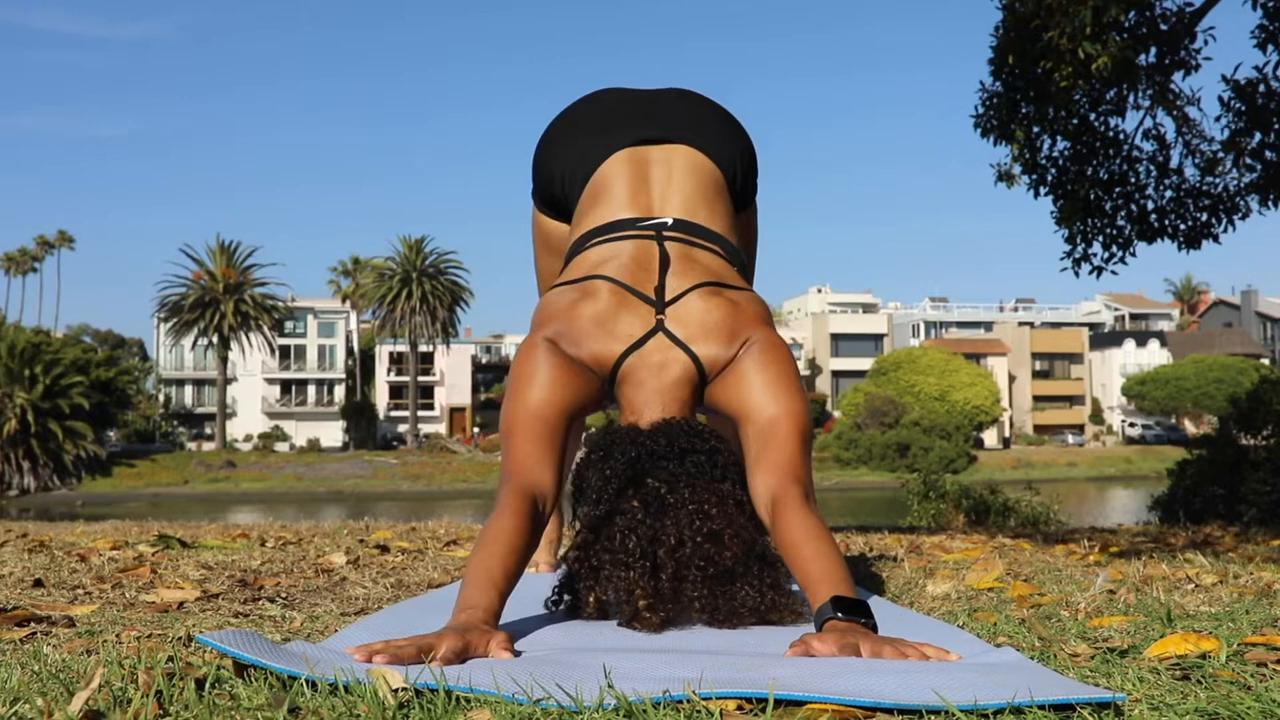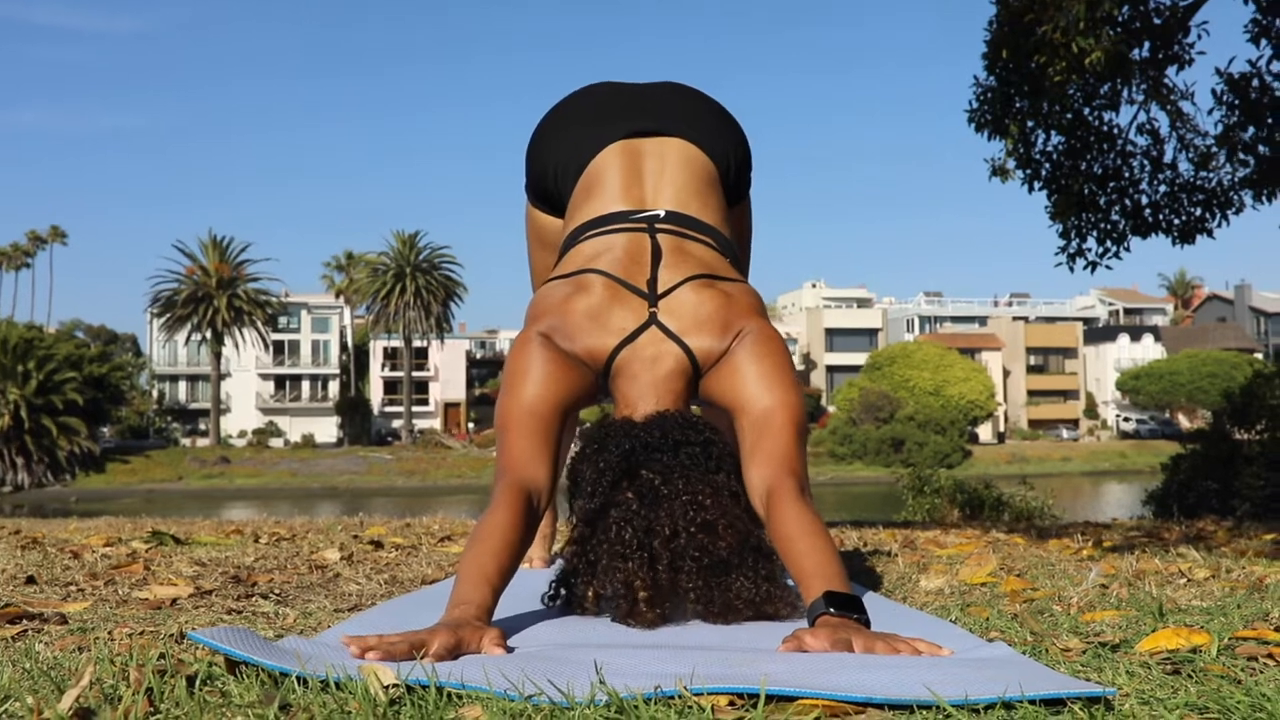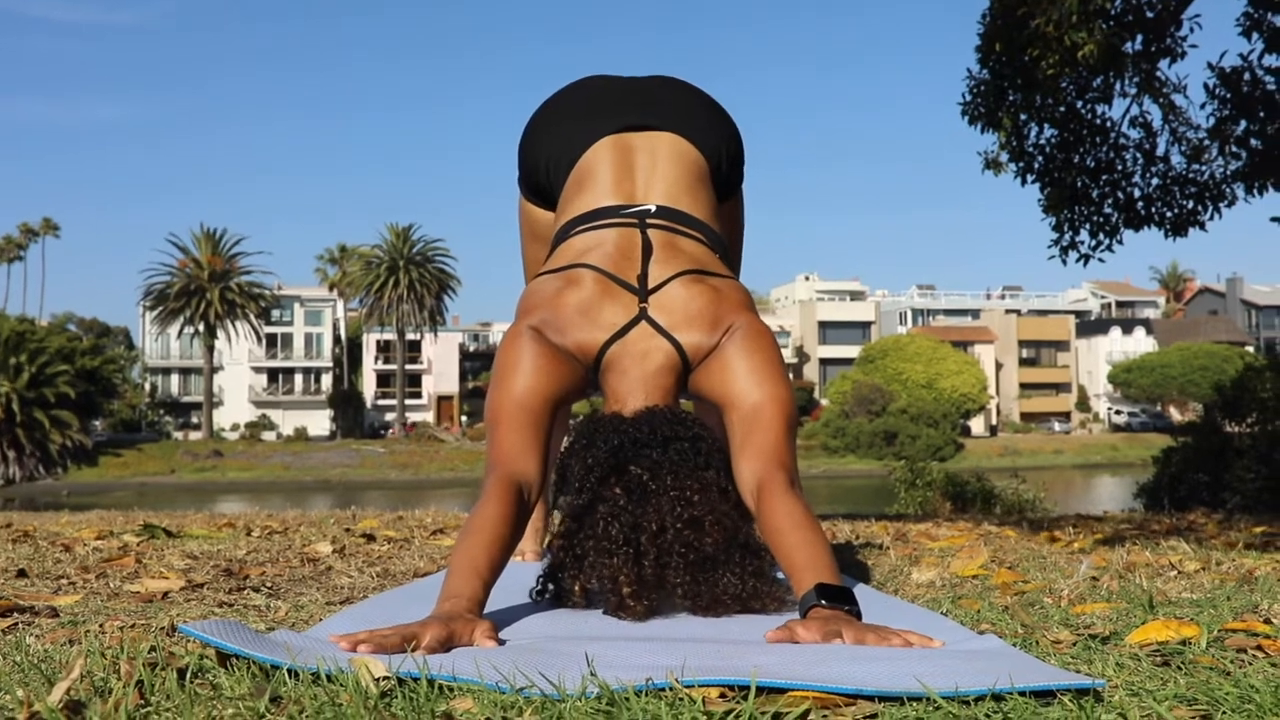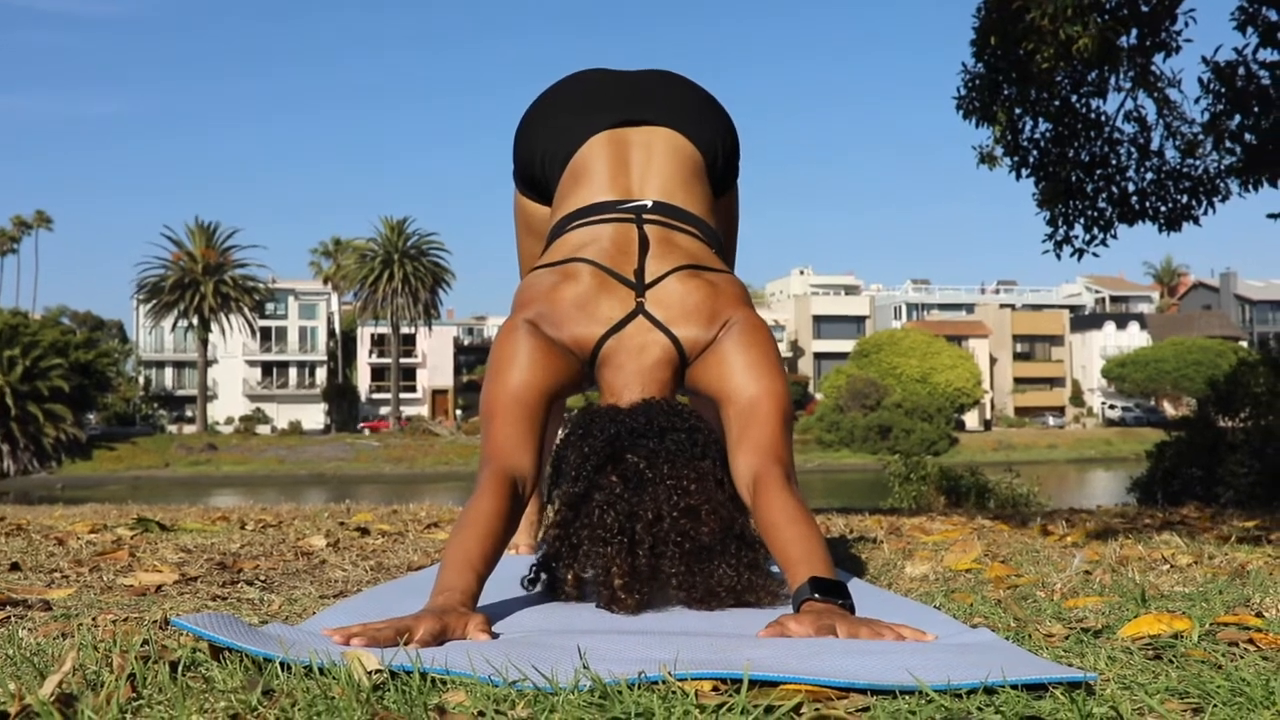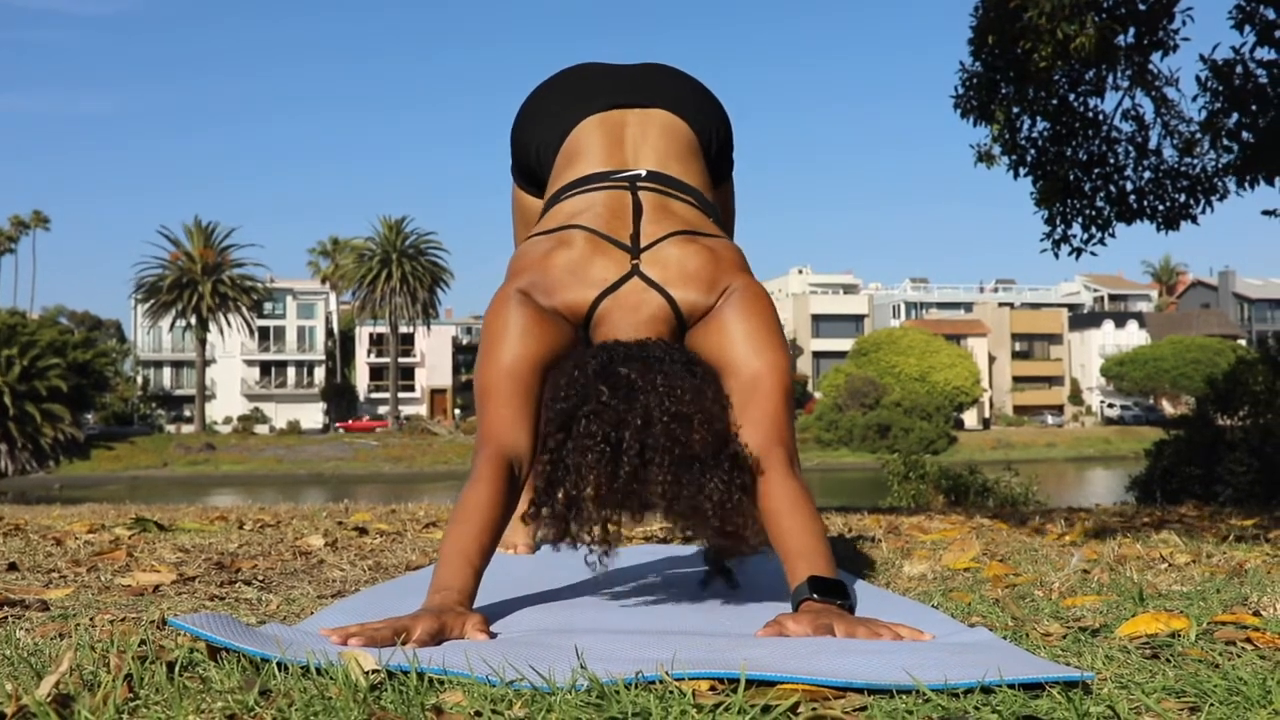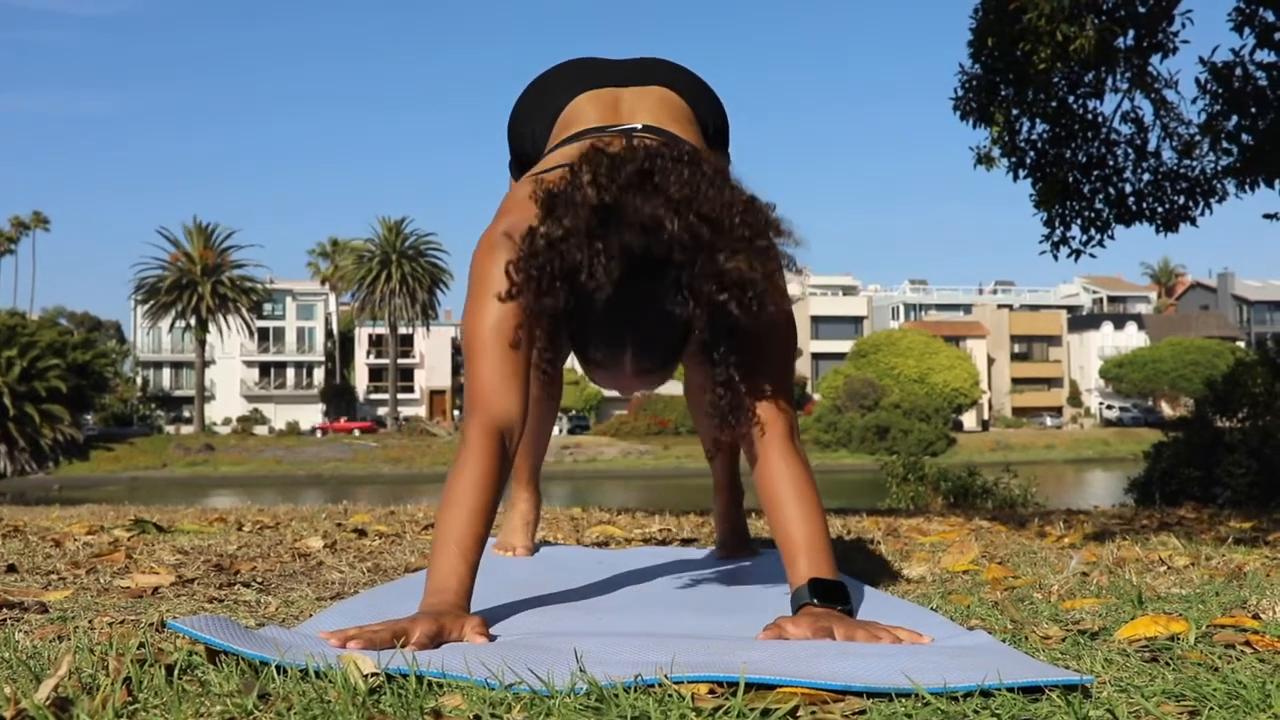
dt=0.4s
person 1, frame 1
left shoulder: (747, 353)
right shoulder: (558, 354)
left elbow: (788, 498)
right elbow: (520, 495)
left wrist: (843, 617)
right ankle: (545, 541)
person 1, frame 2
left shoulder: (742, 346)
right shoulder: (553, 347)
left elbow: (783, 489)
right elbow: (516, 490)
left wrist: (836, 614)
left ankle: (728, 539)
right ankle: (542, 536)
person 1, frame 3
left shoulder: (730, 341)
right shoulder: (543, 341)
left elbow: (773, 485)
right elbow: (506, 484)
left wrist: (829, 605)
left ankle: (724, 526)
right ankle: (536, 521)
person 1, frame 4
left shoulder: (728, 335)
right shoulder: (542, 334)
left elbow: (768, 479)
right elbow: (501, 478)
left wrist: (822, 597)
right ankle: (530, 513)
person 1, frame 5
left shoulder: (728, 301)
right shoulder: (534, 302)
left elbow: (771, 459)
right elbow: (497, 460)
left wrist: (822, 597)
right wrist: (444, 603)
left knee: (722, 374)
right knee: (534, 369)
left ankle: (725, 511)
right ankle: (533, 503)
person 1, frame 6
left shoulder: (733, 245)
right shoulder: (520, 238)
left elbow: (770, 422)
right elbow: (488, 427)
left wrist: (821, 598)
right wrist: (442, 605)
left knee: (718, 359)
right knee: (537, 351)
left ankle: (726, 499)
right ankle: (523, 497)
